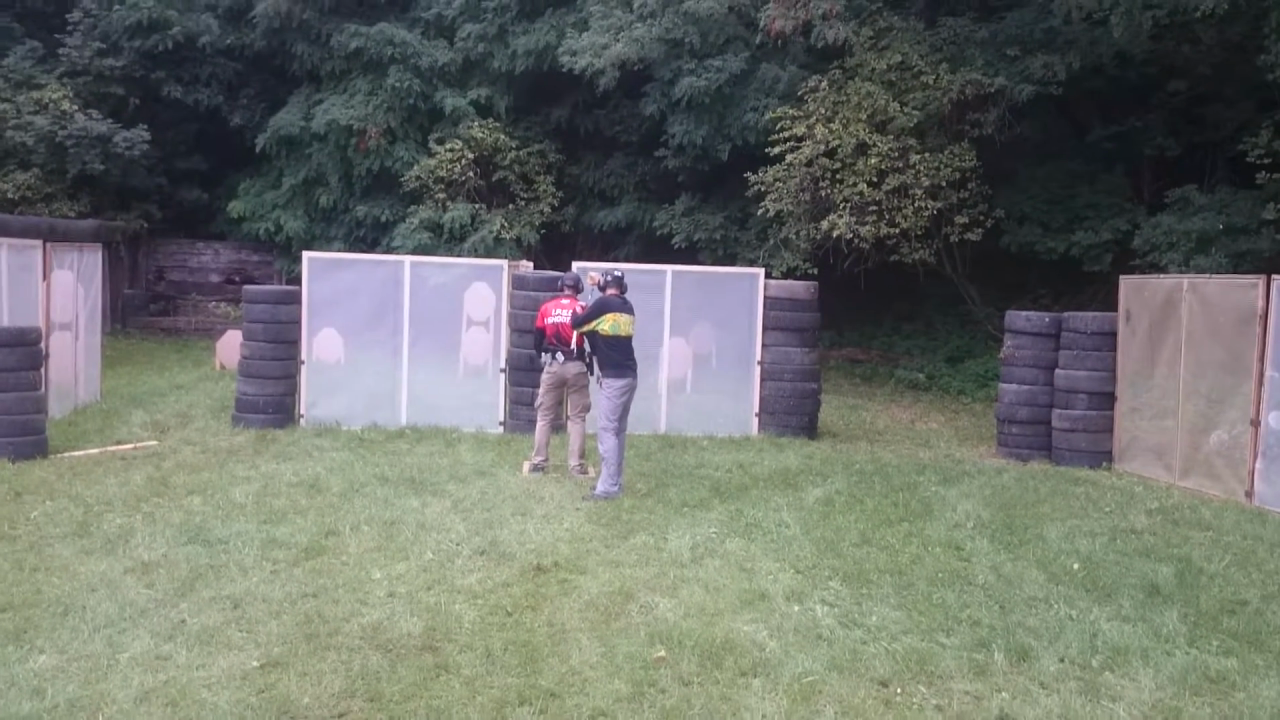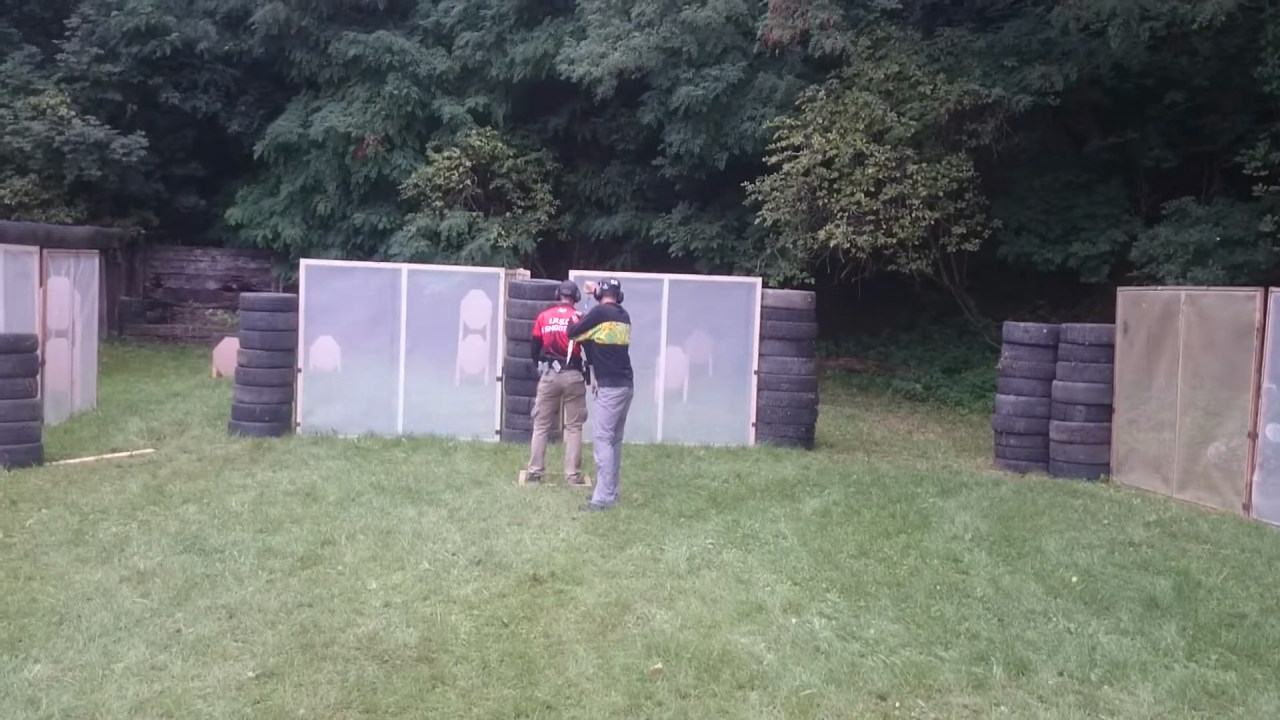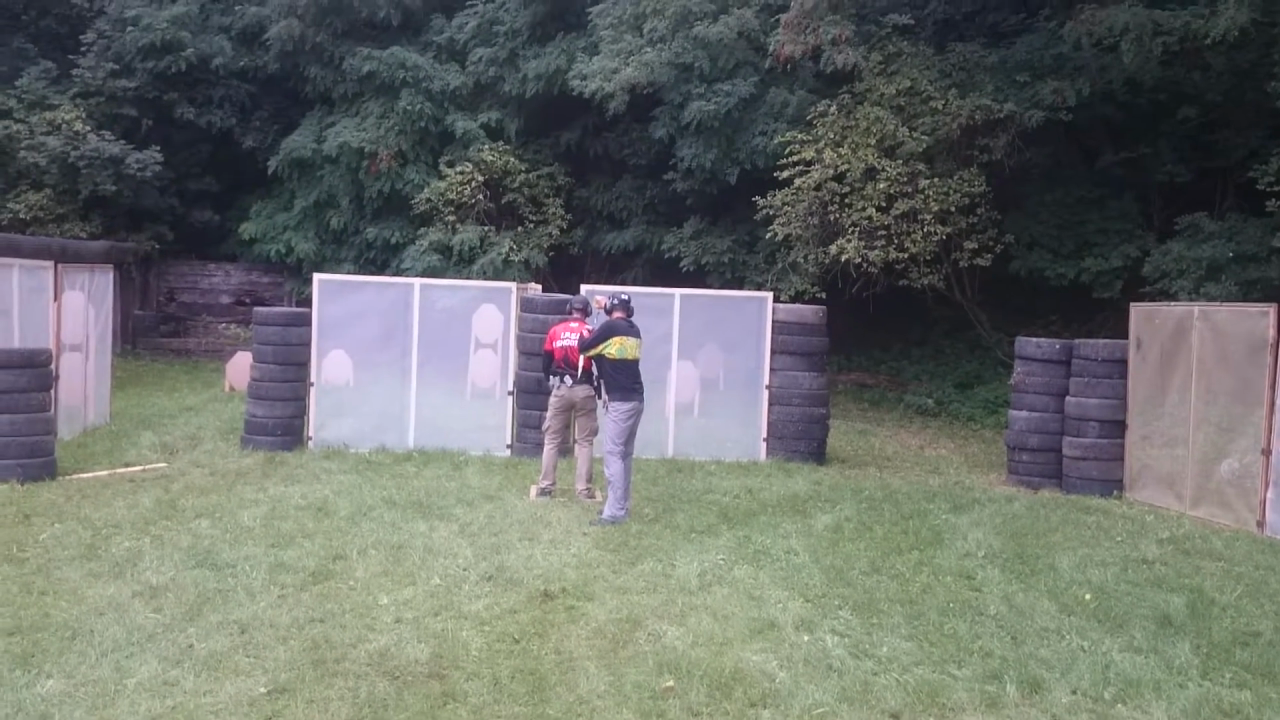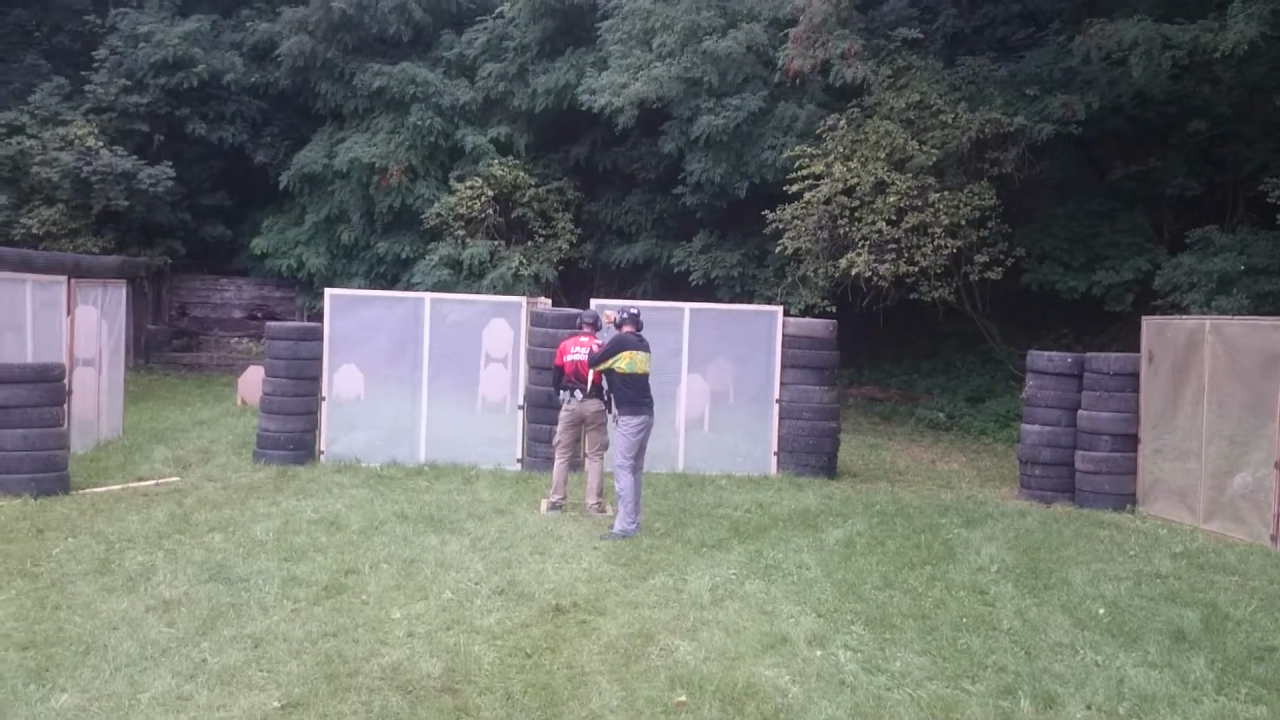
dt=0.4s
person 1, frame 1
left shoulder: (604, 303)
right shoulder: (627, 306)
left elbow: (576, 324)
left wrist: (580, 310)
right wrist: (598, 298)
left hip: (614, 377)
right hip: (628, 375)
left knee: (607, 430)
right knee: (618, 430)
left ankle: (607, 488)
right ankle: (614, 482)
person 1, frame 2
left shoulder: (600, 312)
right shoulder: (623, 315)
left elbow: (572, 333)
left wrist: (577, 320)
left hip: (610, 386)
right hip: (625, 384)
left knee: (602, 439)
right knee: (614, 440)
left ankle: (603, 498)
right ankle: (610, 492)
person 1, frame 3
left shoulder: (611, 326)
right shoulder: (634, 330)
left elbow: (583, 348)
left wrist: (588, 334)
left hip: (621, 400)
right hip: (635, 398)
left knee: (613, 454)
right knee: (624, 455)
left ankle: (614, 512)
right ankle: (621, 507)
person 1, frame 4
left shoulder: (620, 341)
right shoulder: (643, 344)
left elbow: (593, 363)
left wrist: (597, 349)
left hip: (631, 414)
right hip: (645, 412)
left knee: (623, 468)
right knee: (635, 469)
left ankle: (625, 526)
right ankle: (632, 520)
person 2, frame 1
left shoulder: (546, 308)
right shoulder: (582, 309)
left elbow: (538, 338)
left hip: (553, 366)
right hip: (576, 366)
left knee: (544, 416)
right knee: (577, 418)
left ankle: (538, 463)
right ankle: (577, 465)
person 2, frame 2
left shoulder: (543, 317)
right shoulder: (579, 318)
left elbow: (535, 347)
left hip: (549, 375)
right hip: (573, 376)
left knee: (541, 425)
right knee: (574, 427)
left ankle: (534, 472)
right ankle: (573, 474)
person 2, frame 3
left shoulder: (555, 331)
right shoulder: (590, 332)
left elbow: (546, 362)
left hip: (560, 389)
right hip: (585, 390)
left knee: (552, 440)
right knee: (585, 441)
left ankle: (545, 486)
right ankle: (584, 489)
person 2, frame 4
left shoulder: (565, 345)
right shoulder: (600, 346)
left elbow: (556, 376)
left hip: (570, 403)
right hip: (595, 404)
left knee: (562, 454)
right knee: (595, 455)
left ankle: (556, 501)
right ankle: (594, 503)
